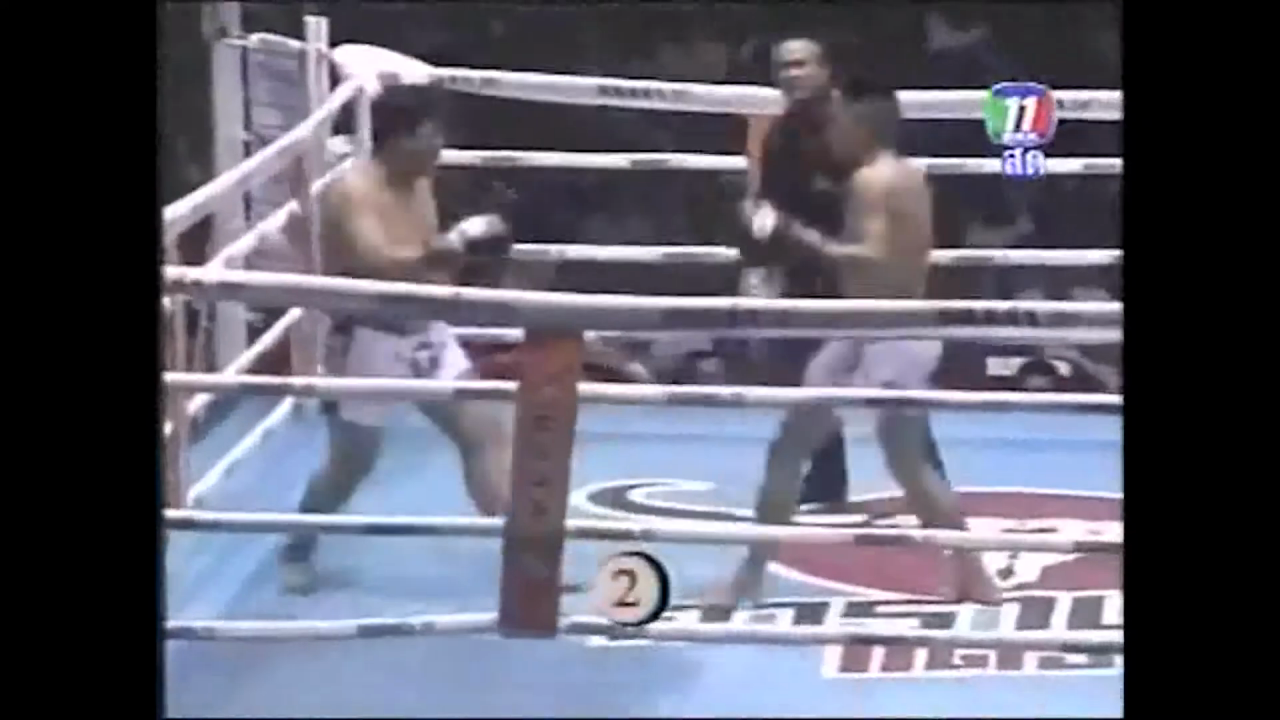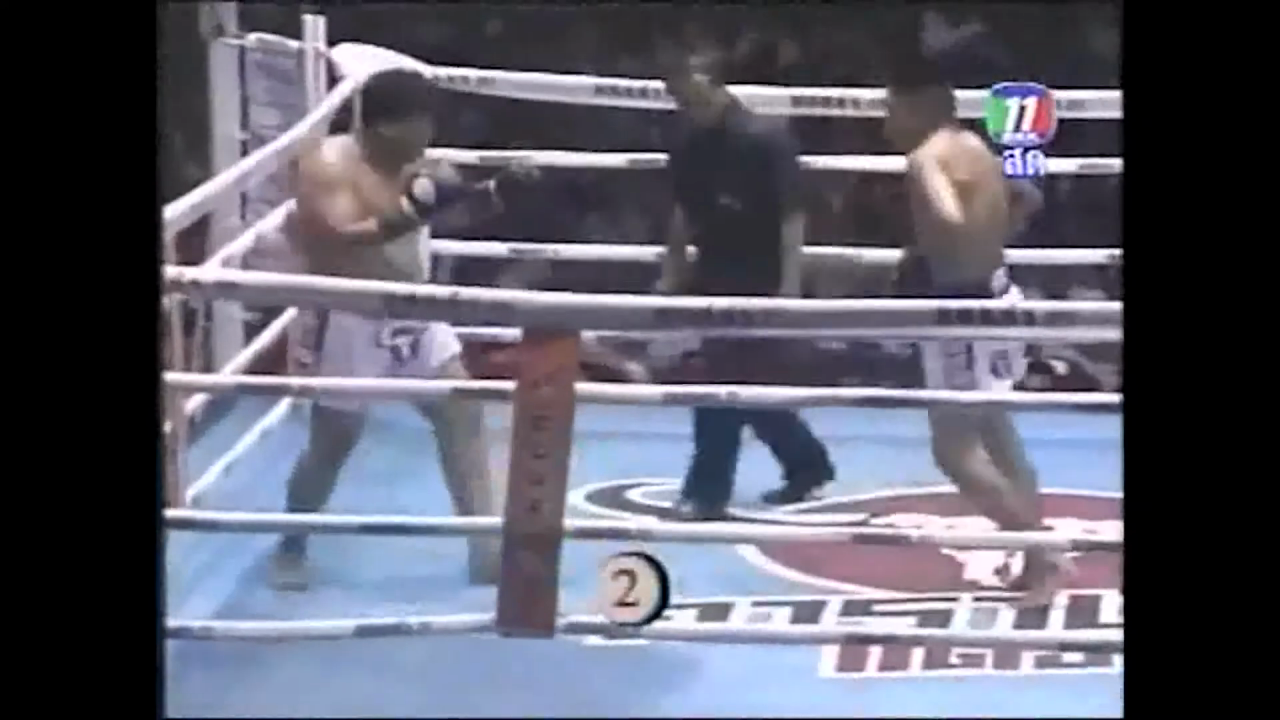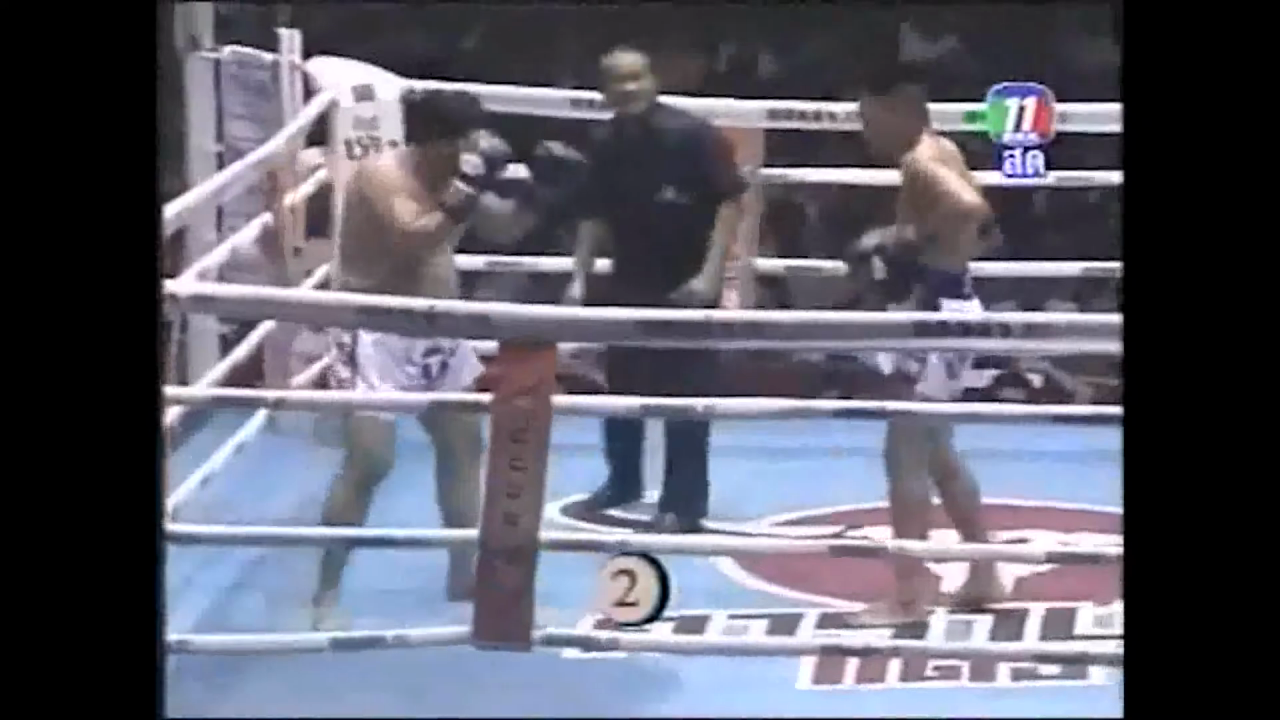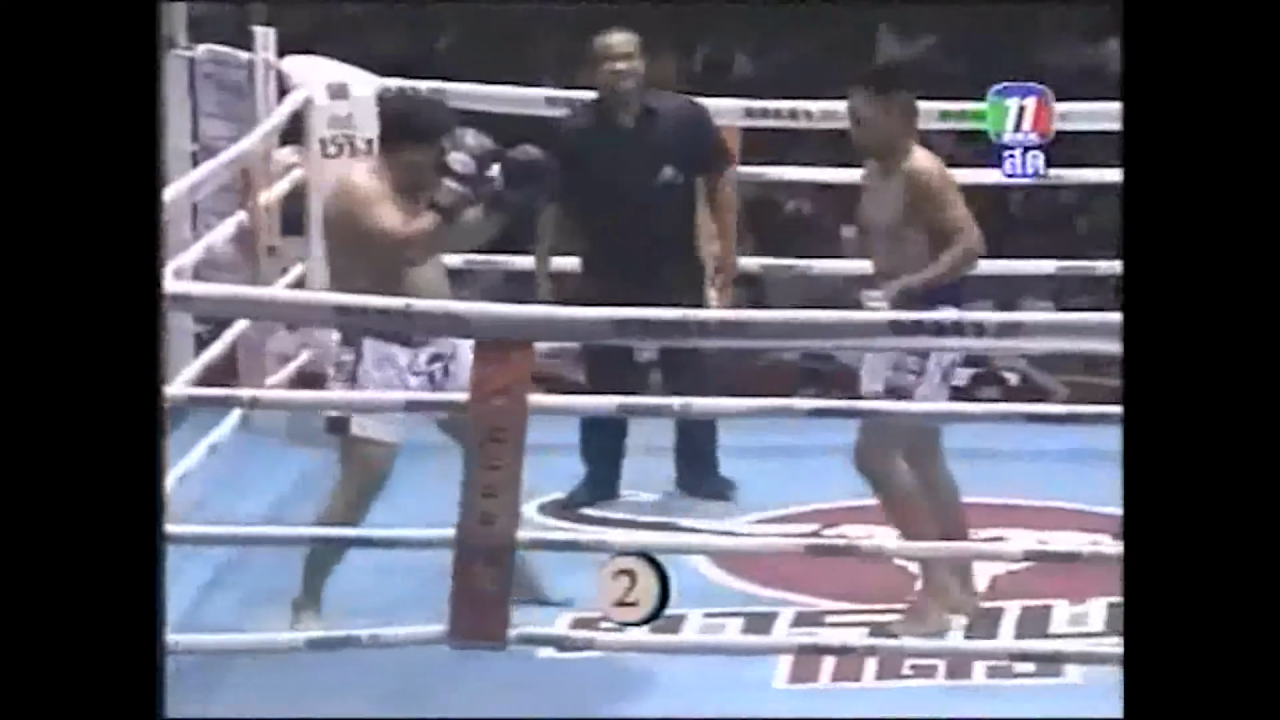
dt=0.5s
person 1, frame 1
left shoulder: (870, 180)
right shoulder: (908, 179)
left elbow: (872, 261)
left wrist: (794, 237)
left hip: (874, 336)
right hip: (913, 337)
left knee: (790, 445)
right knee: (910, 459)
left ankle: (751, 574)
right ankle: (971, 573)
person 1, frame 2
left shoulder: (926, 158)
right shoulder: (974, 148)
left elbow: (950, 222)
right elbow: (1027, 202)
left wrist: (917, 260)
right hip: (998, 298)
left knee: (954, 450)
right knee: (997, 434)
left ankle: (1044, 556)
right ankle: (1038, 555)
person 1, frame 3
left shoulder: (921, 159)
right shoulder: (944, 151)
left elbow: (973, 208)
right elbow: (983, 226)
left wrist: (907, 240)
right wrist: (919, 242)
left hip: (934, 307)
right hip: (949, 303)
left knee: (904, 452)
right knee: (936, 447)
left ankle: (911, 593)
right ankle: (982, 574)
person 1, frame 4
left shoulder: (922, 171)
right shoulder: (874, 173)
left elbow: (971, 245)
left wrist: (902, 291)
left knee: (875, 453)
right knee: (923, 458)
left ankle: (939, 590)
right ankle: (958, 579)
person 2, frame 1
left shoulder: (418, 181)
right shoulder: (352, 191)
right elbow: (379, 266)
right wrist: (463, 241)
left hip: (425, 335)
right hip: (372, 343)
left knee: (491, 433)
right knee: (351, 467)
right ankle: (297, 551)
person 2, frame 2
left shoulder: (412, 161)
right shoulder: (328, 165)
left elbow: (449, 204)
right elbow: (338, 242)
left wrist: (495, 187)
right wrist: (410, 210)
left hip: (412, 318)
right hip: (351, 323)
left knee: (463, 421)
right knee: (330, 443)
left ankle: (487, 550)
right ankle: (291, 546)
person 2, frame 3
left shoulder: (449, 178)
right shoulder: (381, 174)
right elbow: (411, 240)
right wrist: (468, 187)
left hip: (438, 336)
right hip: (377, 337)
left knee: (464, 443)
right knee: (368, 463)
left ankle: (465, 572)
right ankle: (326, 590)
person 2, frame 4
left shoulder: (425, 183)
right shoulder: (358, 188)
left elbow: (472, 233)
right elbow: (406, 247)
left wrist: (512, 190)
right wrist: (453, 193)
left hip: (441, 342)
right hip: (379, 351)
right knee: (362, 483)
left ankle: (513, 572)
right ankle: (308, 602)
person 3, frame 1
right shoulder: (780, 135)
right elbow: (770, 207)
right wrist: (760, 271)
right hip: (805, 274)
right knee: (806, 379)
right ankle: (826, 479)
person 3, frame 2
left shoulder: (762, 139)
right shoulder: (687, 145)
left elbow: (792, 217)
left wrist: (789, 290)
right wrist: (671, 268)
left hip: (757, 280)
right hip: (714, 273)
left ankle: (706, 493)
right ankle: (808, 465)
person 3, frame 3
left shoulder: (693, 135)
right shoulder: (604, 147)
left elbow: (730, 204)
right elbow: (595, 219)
left wrist: (711, 274)
right wrist: (579, 279)
left hip: (687, 282)
right hip: (630, 279)
left knee: (685, 392)
right knee: (622, 384)
left ankle: (684, 502)
right ankle: (624, 479)
person 3, frame 4
left shoulder: (686, 118)
right shoulder: (577, 130)
left elbow: (716, 183)
right elbow: (556, 203)
left wrist: (727, 250)
right wrist: (542, 268)
left hip: (678, 269)
right hip: (608, 272)
left knee: (688, 373)
right knee: (606, 377)
left ankle: (699, 471)
right ankle: (599, 478)
